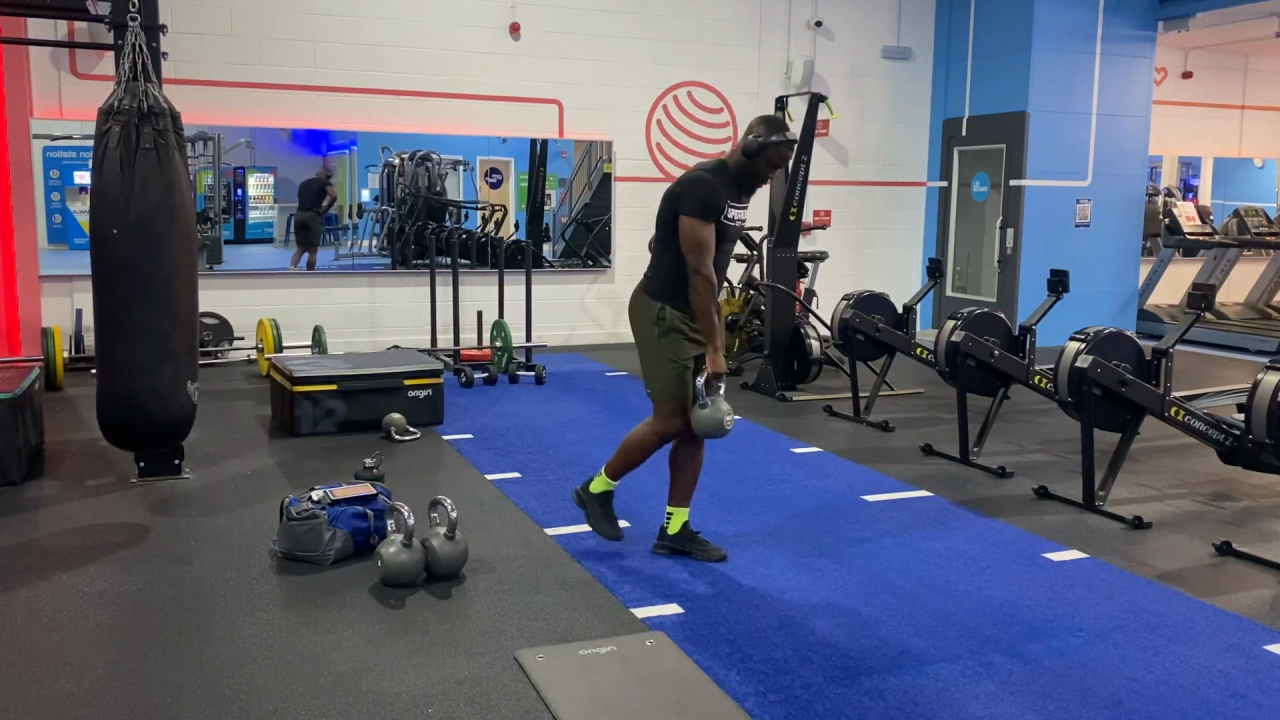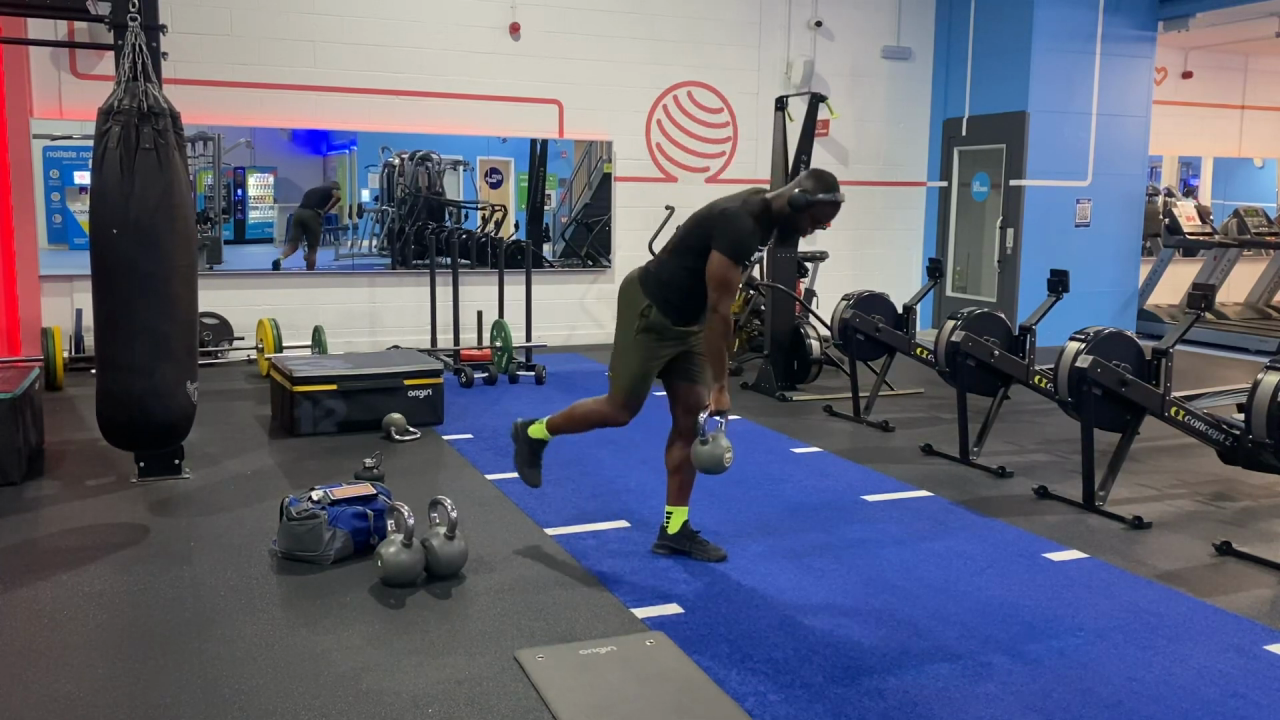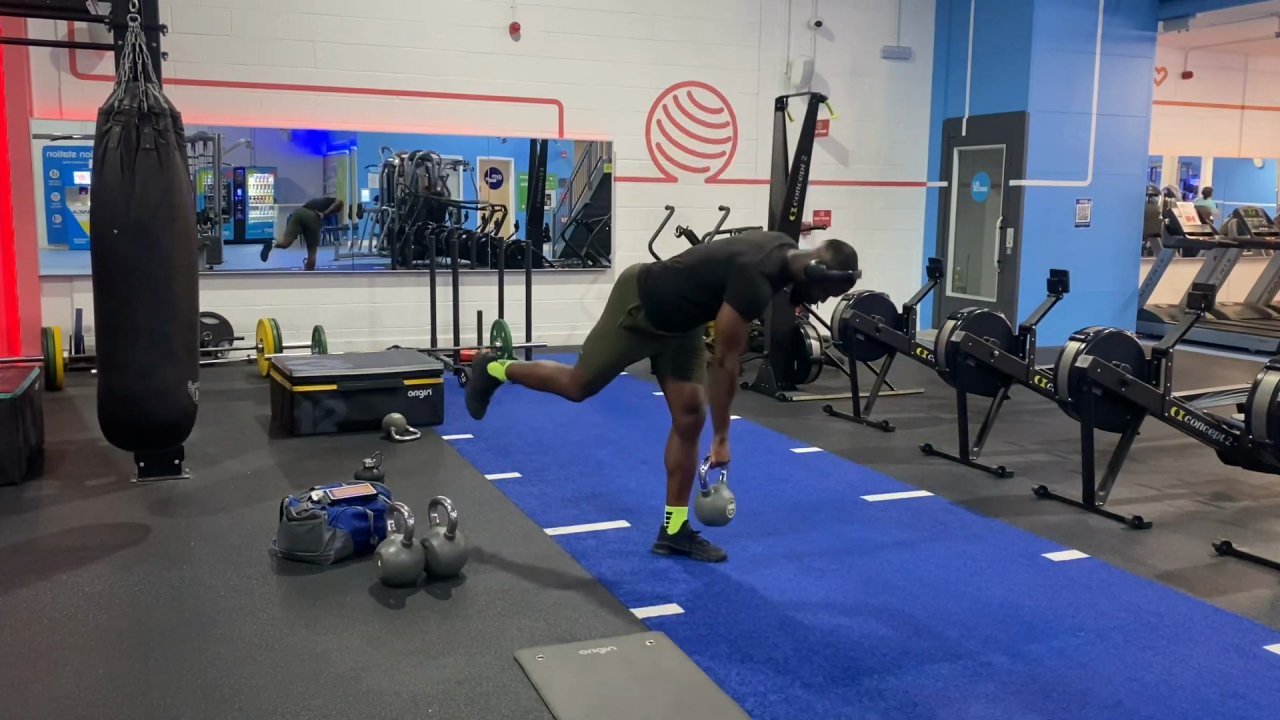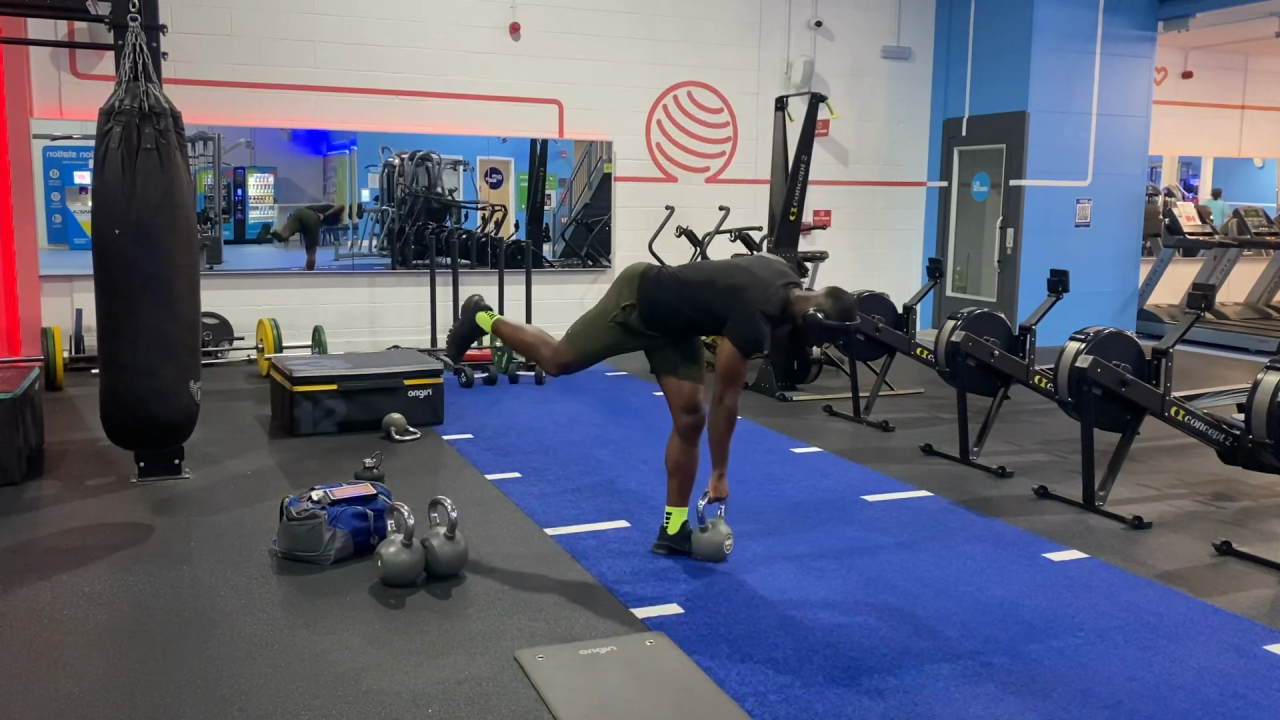
dt=0.4s
person 1, frame 1
left shoulder: (741, 188)
right shoulder: (701, 186)
right elbow: (701, 272)
left wrist: (714, 337)
right wrist: (714, 348)
left hip: (697, 312)
right hip: (664, 312)
left knee: (696, 424)
right knee: (670, 421)
left ankle: (674, 529)
right ankle: (597, 490)
person 1, frame 2
left shoulder: (767, 217)
right shoulder: (740, 223)
right elbow: (720, 309)
right wrist: (720, 387)
left hip: (687, 316)
right hip: (650, 309)
left knee: (691, 420)
right knee: (620, 409)
left ankle: (674, 528)
right ankle: (534, 433)
person 1, frame 3
left shoulder: (784, 252)
right shoulder: (756, 280)
right elbow: (725, 362)
right wrist: (721, 439)
left hip: (678, 317)
right hip: (640, 308)
left knee: (690, 415)
right knee: (579, 385)
left ankle: (674, 529)
right ankle: (495, 371)
person 1, frame 4
left shoulder: (785, 279)
right shoulder: (756, 318)
right elbow: (726, 399)
right wrist: (719, 476)
left hip: (671, 318)
right hip: (637, 305)
left knee: (690, 416)
right knee: (558, 360)
left ankle: (673, 529)
right ankle: (483, 320)
